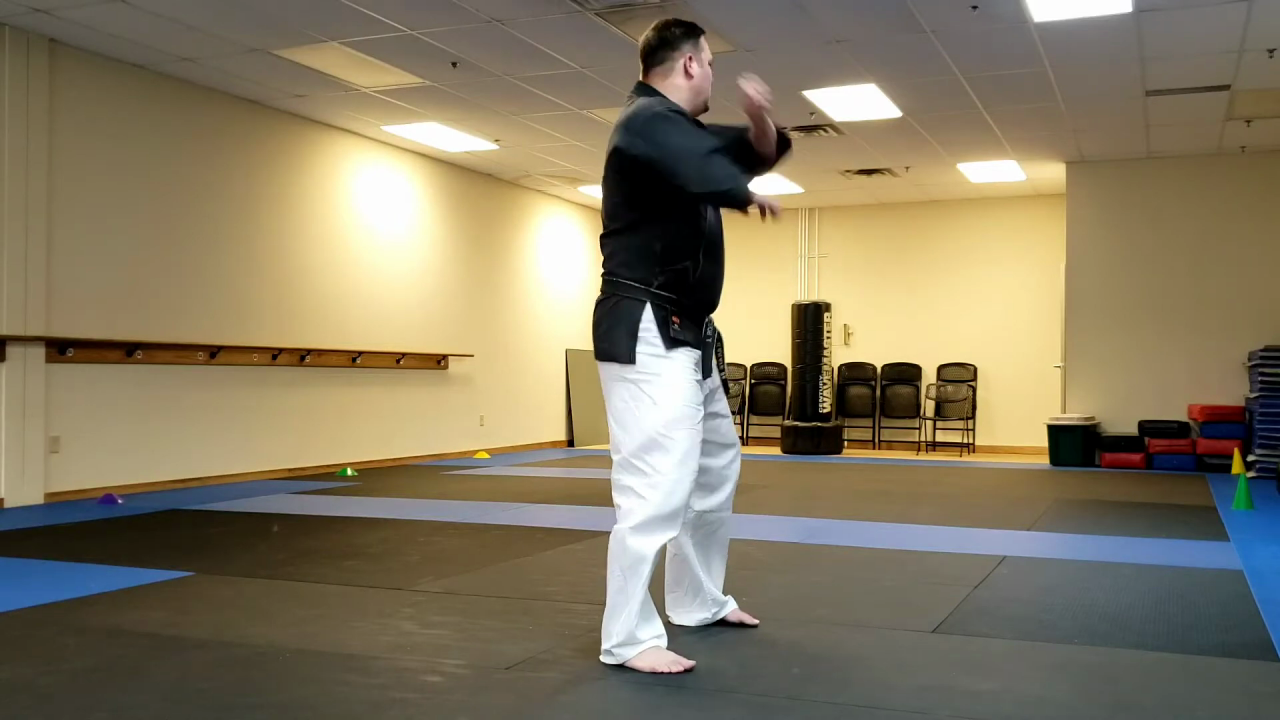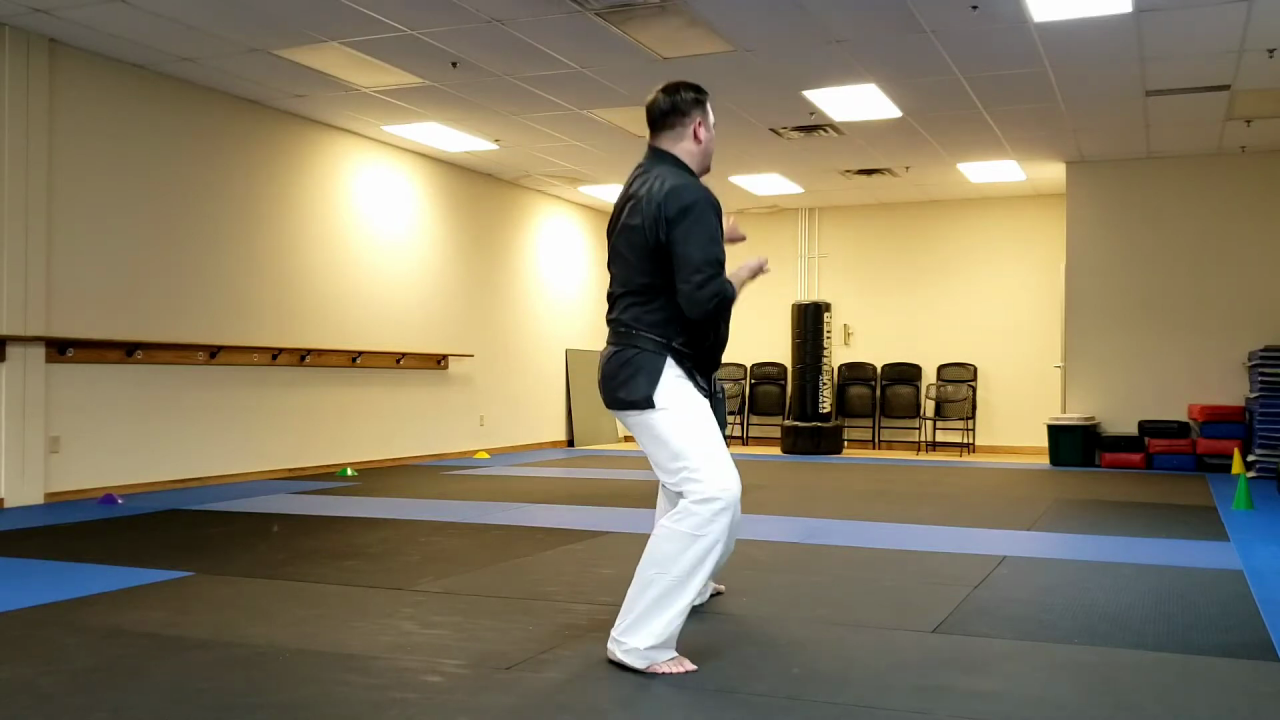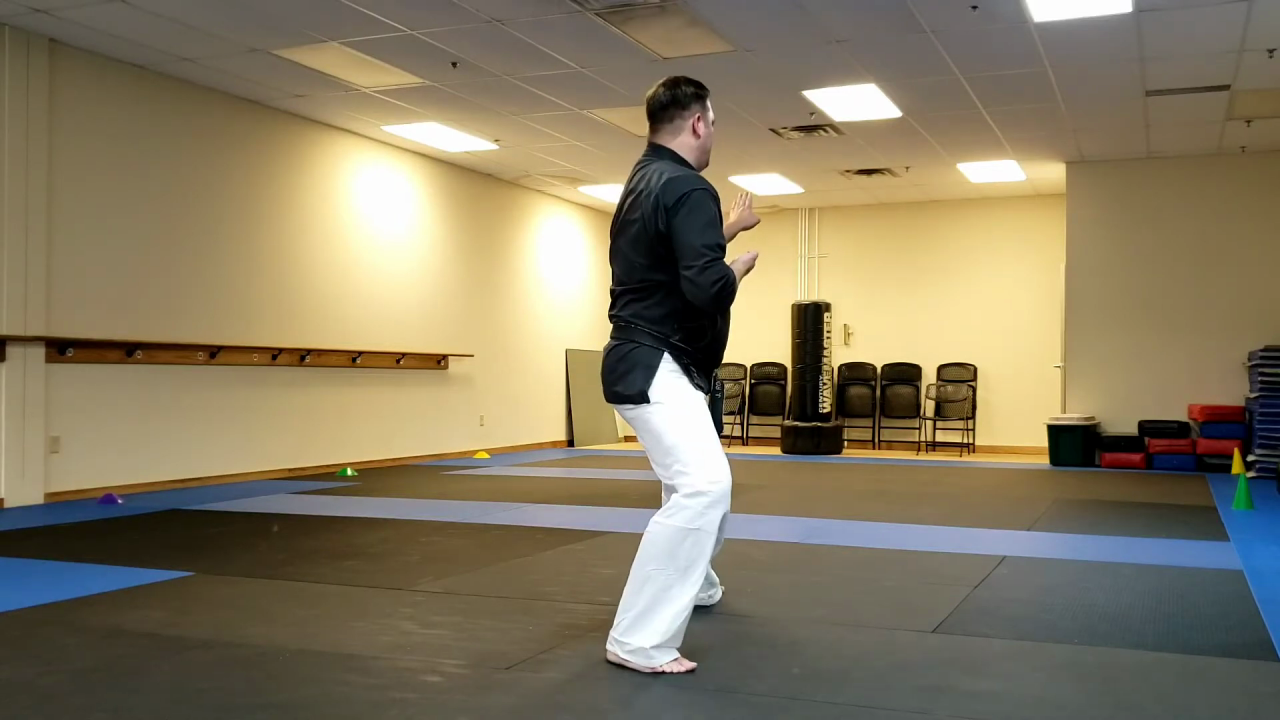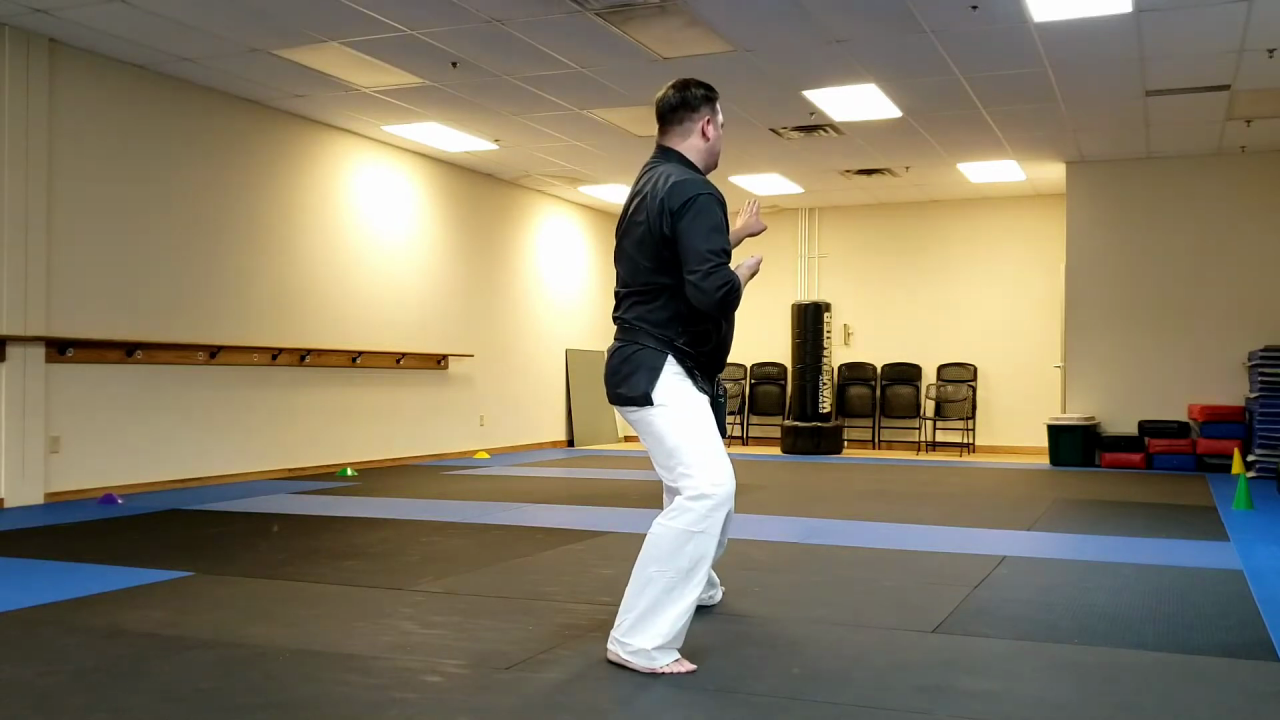
dt=0.4s
person 1, frame 1
left shoulder: (685, 133)
right shoulder: (650, 122)
left elbow: (762, 154)
right elbow: (718, 179)
left wrist: (759, 117)
right wrist: (755, 197)
left hip: (686, 333)
right hip: (647, 333)
left knee: (713, 469)
right knee: (659, 489)
left ankle: (699, 602)
right ankle: (627, 638)
person 1, frame 2
left shoulder: (643, 187)
right shoulder: (685, 198)
right elbow: (702, 300)
left wrist: (715, 238)
right wrist: (742, 274)
left hip: (644, 365)
right hip: (655, 372)
left knee: (691, 481)
right knee: (712, 494)
left ankle: (686, 580)
right ankle: (638, 640)
person 1, frame 3
left shoulder: (644, 182)
right shoulder: (687, 188)
right elbow: (707, 288)
left wrist: (728, 229)
right wrist: (740, 264)
left hip: (645, 360)
right hip: (657, 367)
left knee: (694, 482)
right knee: (702, 488)
left ankle: (694, 584)
right ankle: (638, 640)
person 1, frame 4
left shoulder: (653, 183)
right shoulder: (692, 191)
right elbow: (711, 293)
left wrist: (735, 233)
right wrist: (745, 270)
left hip: (650, 363)
right hip: (661, 369)
left knee: (698, 484)
right knee: (706, 490)
left ankle: (694, 585)
right ankle: (639, 641)
